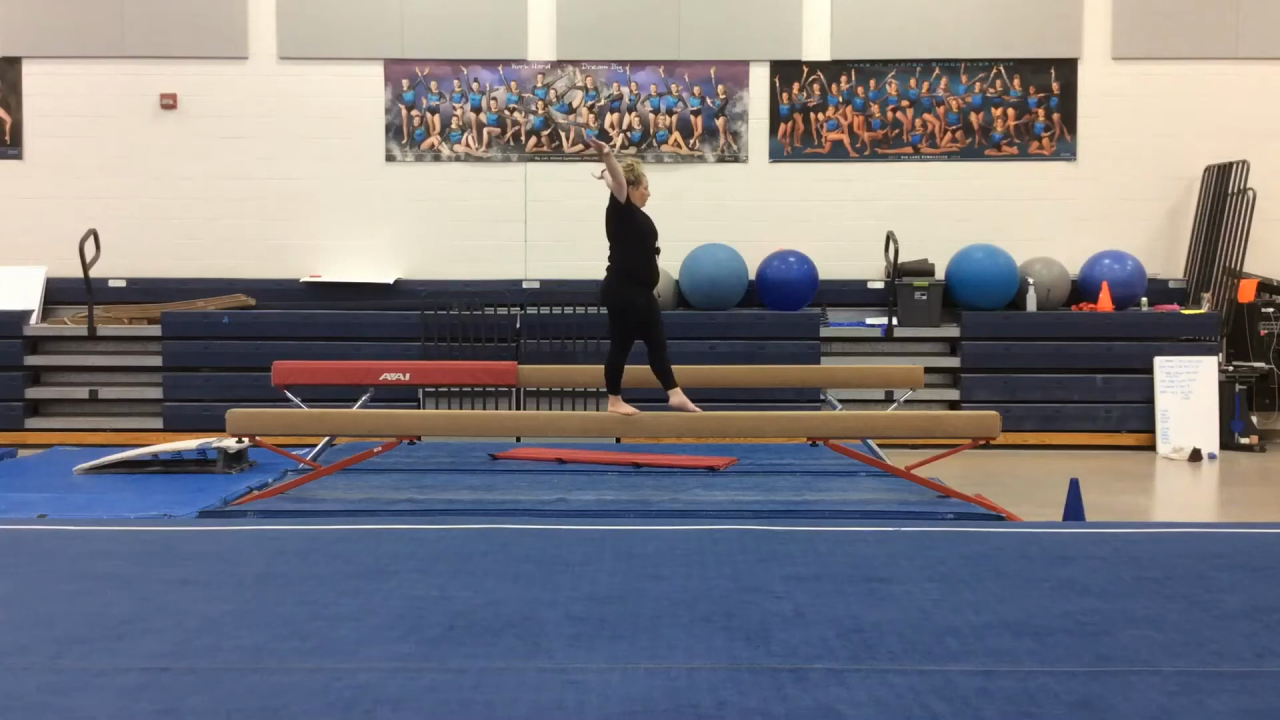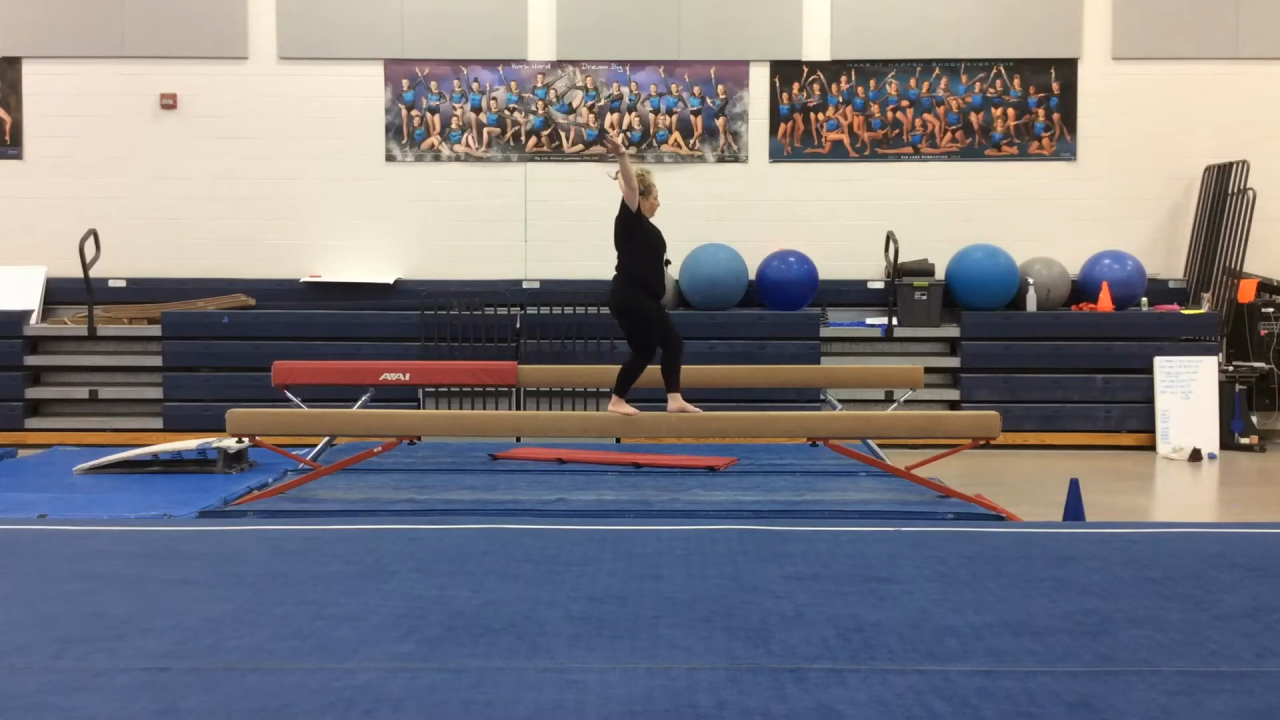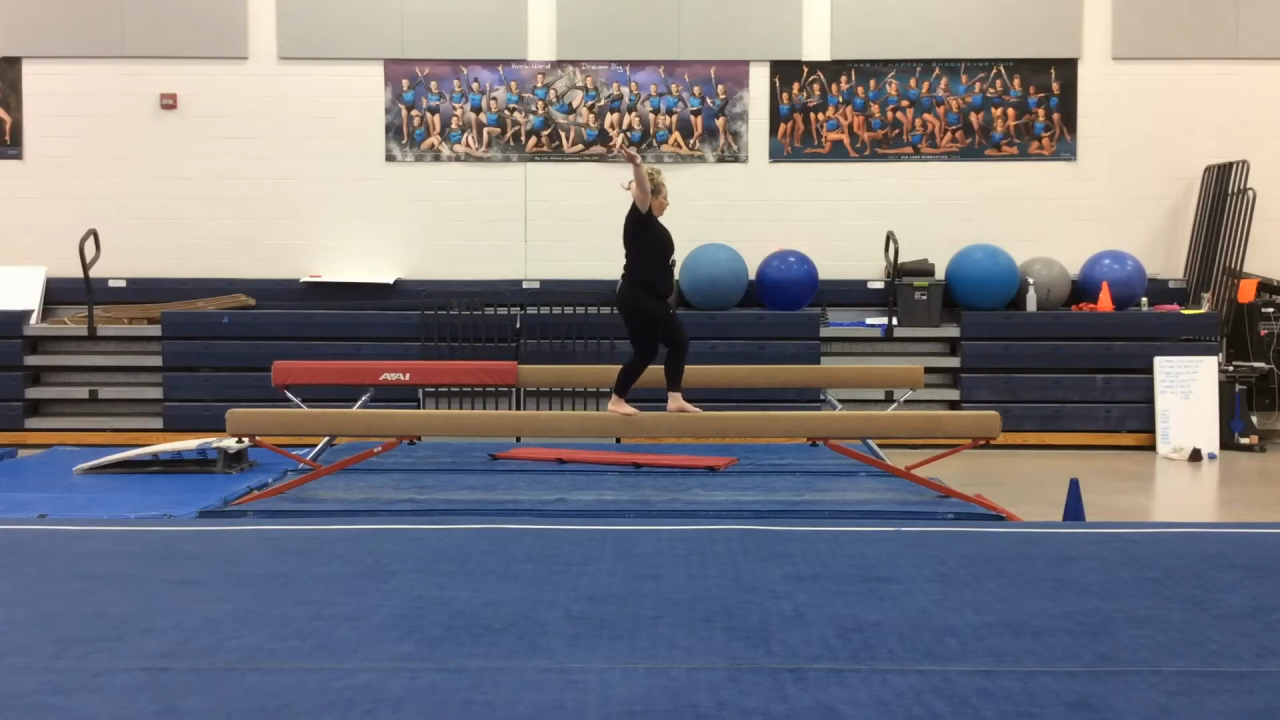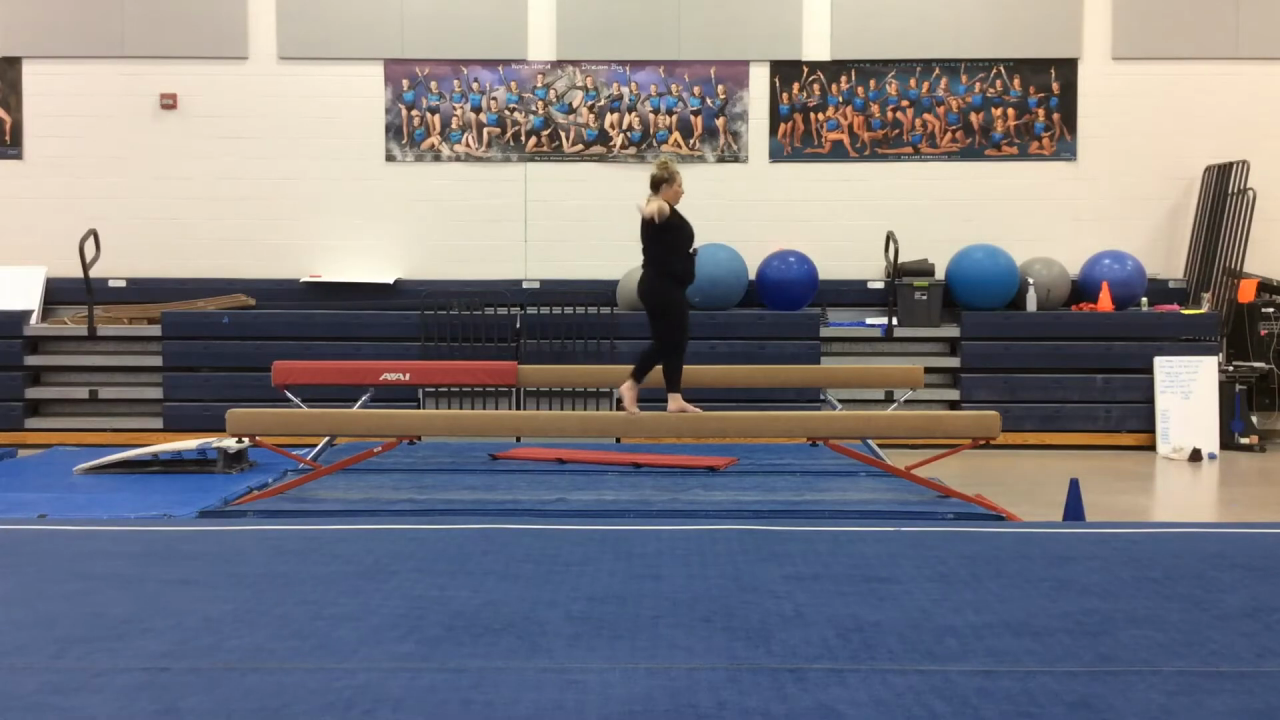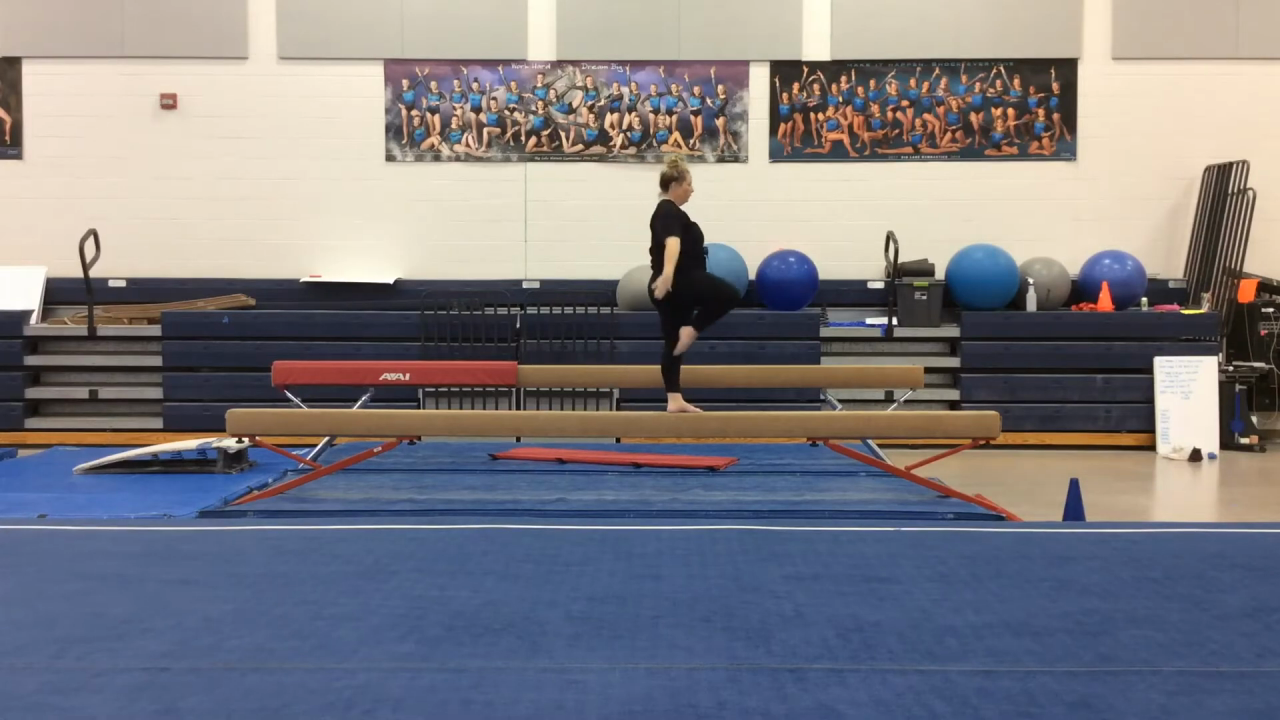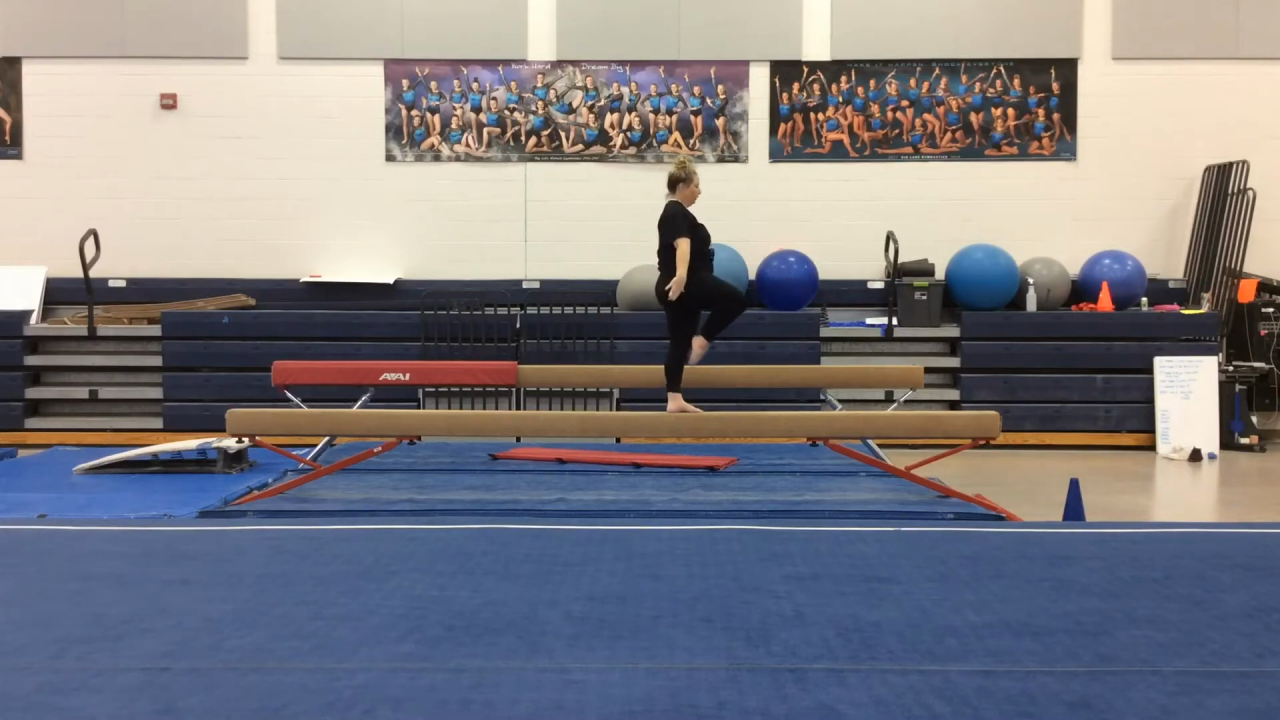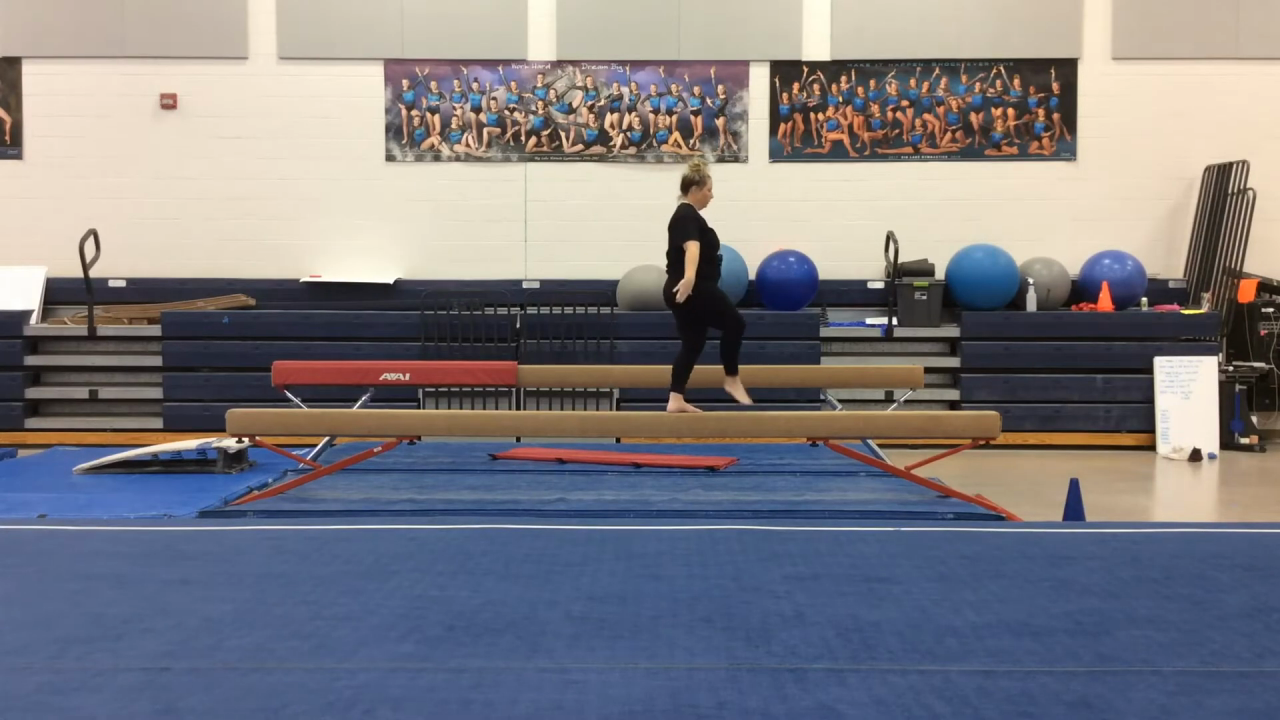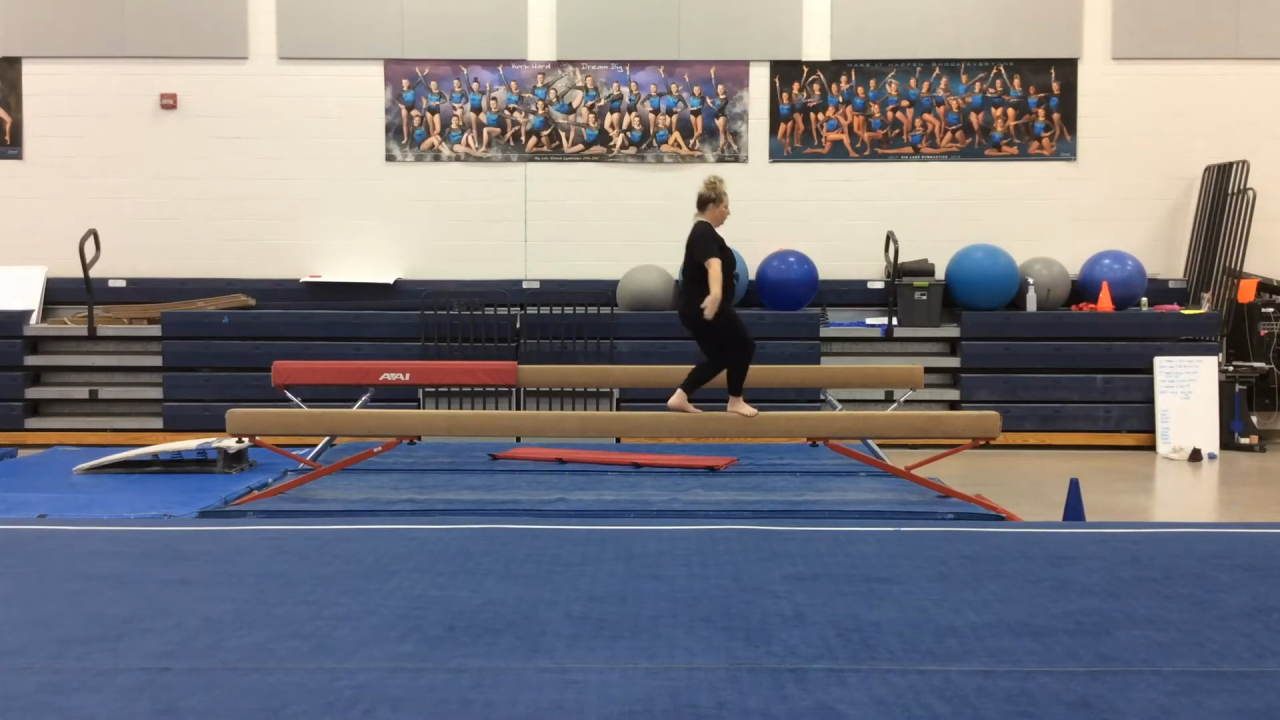
dt=0.3s
person 1, frame 1
left shoulder: (633, 213)
right shoulder: (620, 210)
left elbow: (619, 184)
right elbow: (619, 184)
left wrist: (607, 173)
right wrist: (607, 156)
left hip: (640, 292)
right hip: (622, 291)
left knee: (657, 343)
right knee: (621, 345)
left ankle: (675, 395)
right ankle: (614, 401)
person 1, frame 2
left shoulder: (641, 224)
right shoulder: (629, 220)
left elbow: (630, 187)
right elbow: (630, 188)
left wrist: (622, 172)
right wrist: (622, 157)
left hip: (644, 300)
right hip: (629, 299)
left knee: (673, 344)
right knee: (644, 351)
left ankle: (675, 401)
right ankle: (617, 401)
person 1, frame 3
left shoulder: (650, 223)
right shoulder: (640, 220)
left elbow: (642, 192)
right elbow: (643, 192)
left wrist: (635, 186)
right wrist: (637, 165)
left hip: (653, 299)
right hip: (637, 298)
left knee: (679, 343)
right knee: (645, 352)
left ankle: (675, 400)
right ankle: (616, 400)
person 1, frame 4
left shoulder: (666, 212)
right shoulder: (660, 209)
right elbow: (659, 205)
right wrist: (652, 207)
left hip: (666, 287)
right hip: (661, 287)
left knee: (674, 343)
right knee: (667, 343)
left ankle: (675, 399)
right ankle: (631, 385)
person 1, frame 5
left shoulder: (668, 211)
right shoulder: (668, 212)
right elbow: (672, 243)
right wrist: (666, 275)
left hip: (675, 284)
right hip: (677, 283)
left knee: (674, 342)
right knee: (728, 296)
left ankle: (675, 400)
right ankle: (690, 331)
person 1, frame 6
left shoulder: (675, 212)
right shoulder: (676, 213)
right elbow: (682, 244)
right wrist: (681, 275)
left hip: (679, 286)
right hip: (686, 284)
left knee: (679, 342)
right knee: (736, 300)
left ankle: (675, 400)
right ankle: (703, 340)
person 1, frame 7
left shoulder: (686, 215)
right shoulder: (687, 216)
right elbow: (692, 247)
right wrist: (690, 277)
left hip: (685, 291)
right hip: (692, 290)
left knee: (692, 344)
right knee: (734, 324)
left ankle: (676, 400)
right ankle: (732, 380)
person 1, frame 8
left shoulder: (703, 232)
right shoulder: (705, 234)
right elbow: (712, 264)
right wrist: (715, 294)
left hip: (696, 307)
right hip: (706, 308)
left knee: (718, 357)
right knee: (744, 347)
left ankle: (680, 398)
right ankle: (735, 401)
